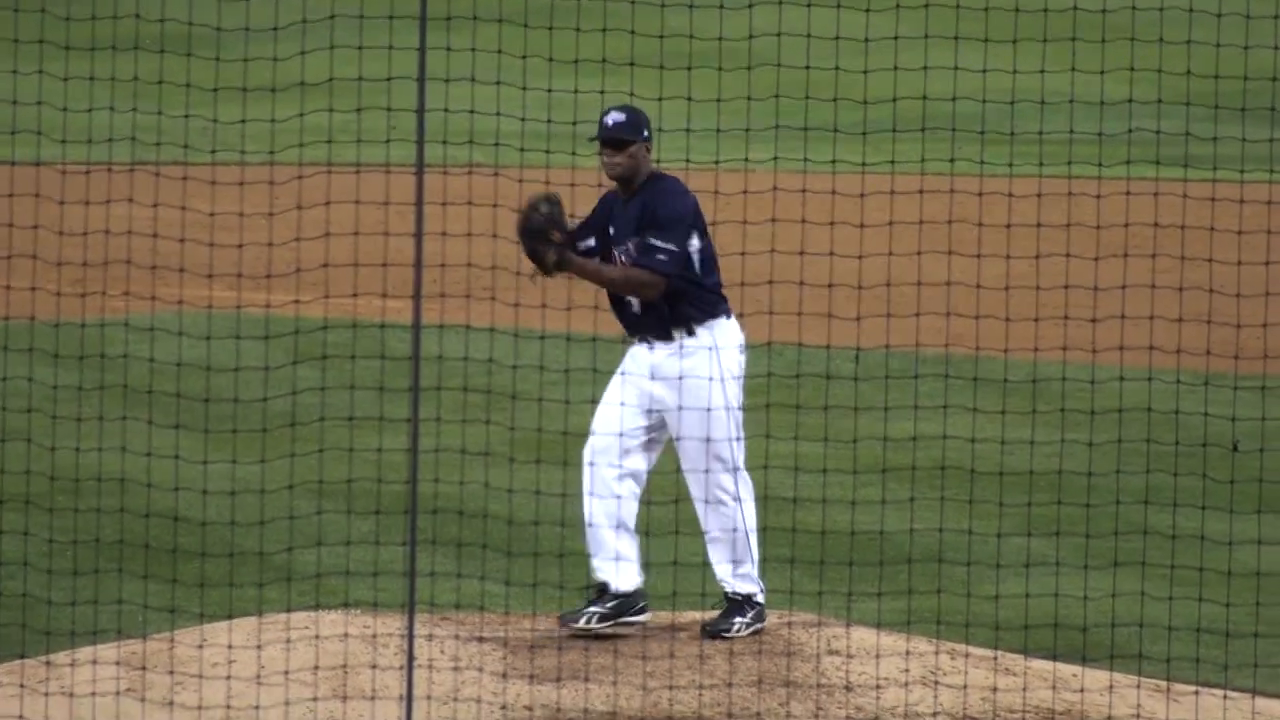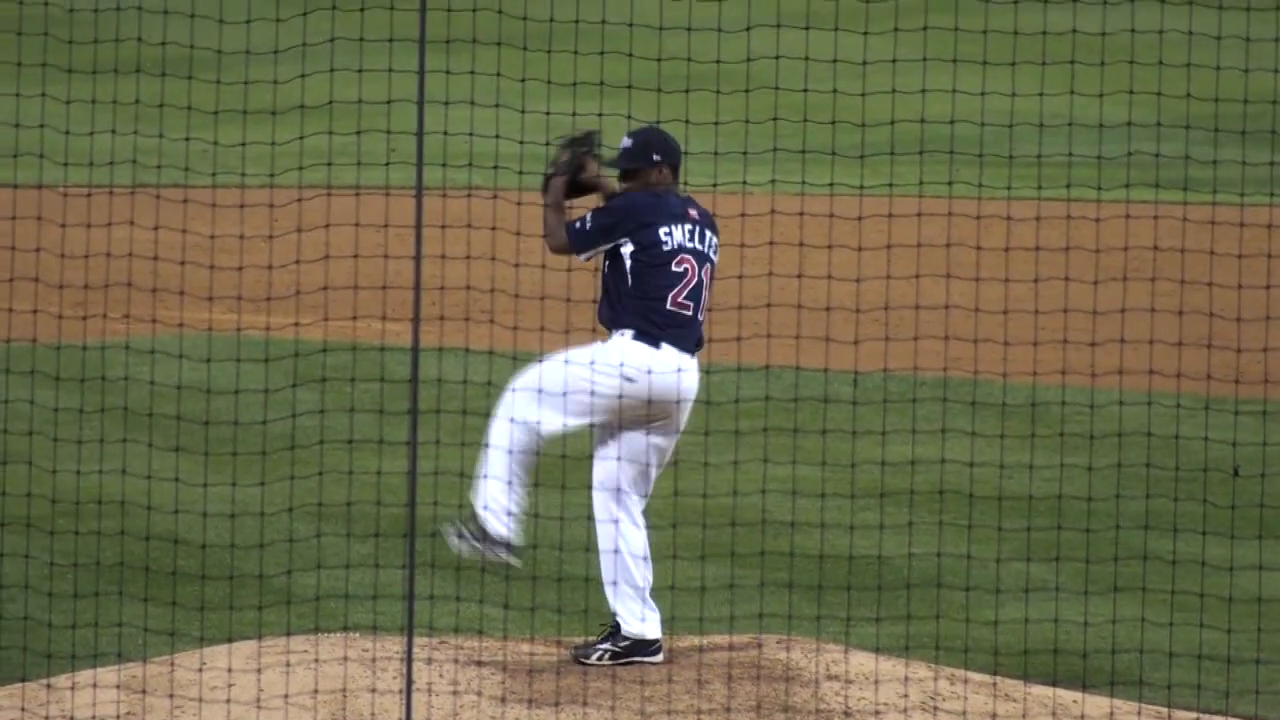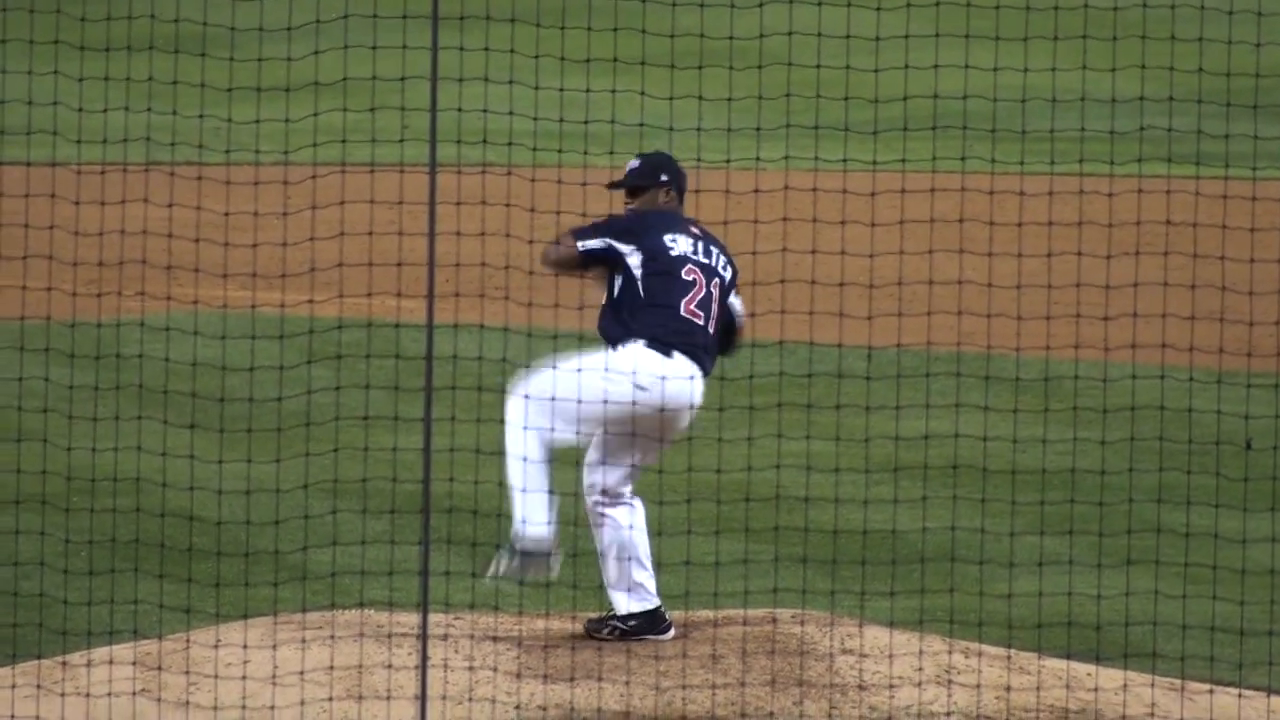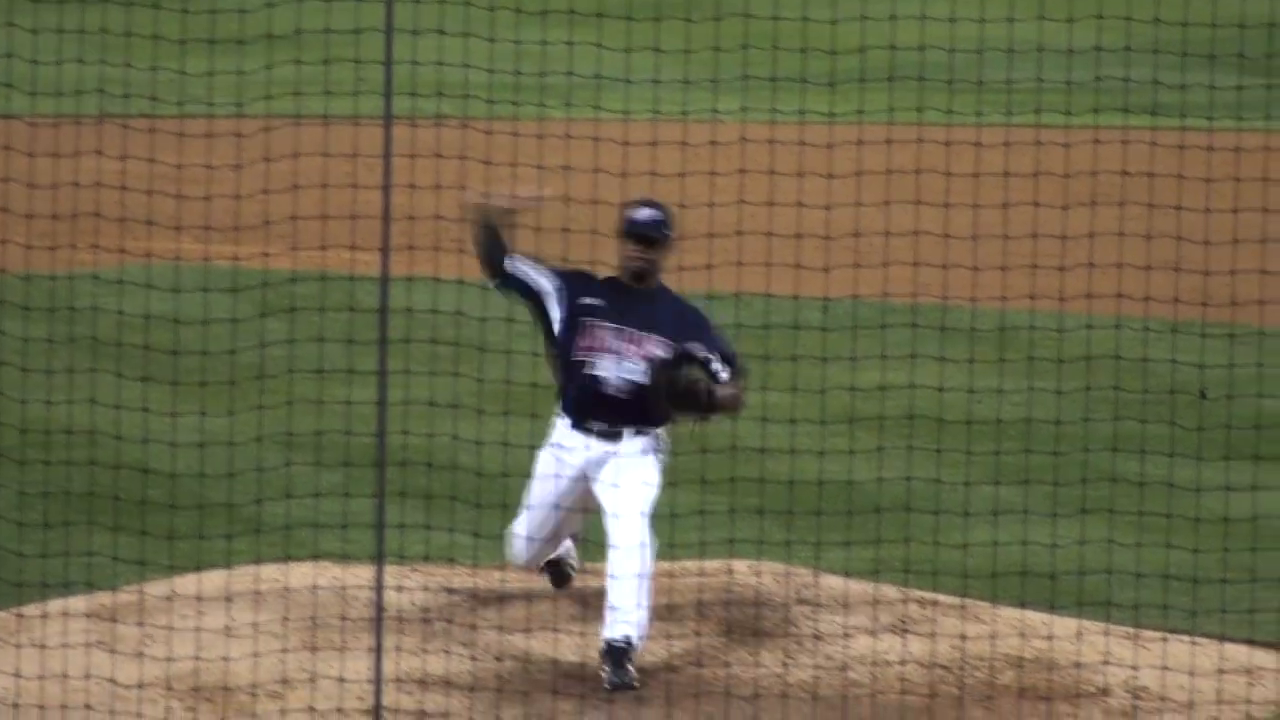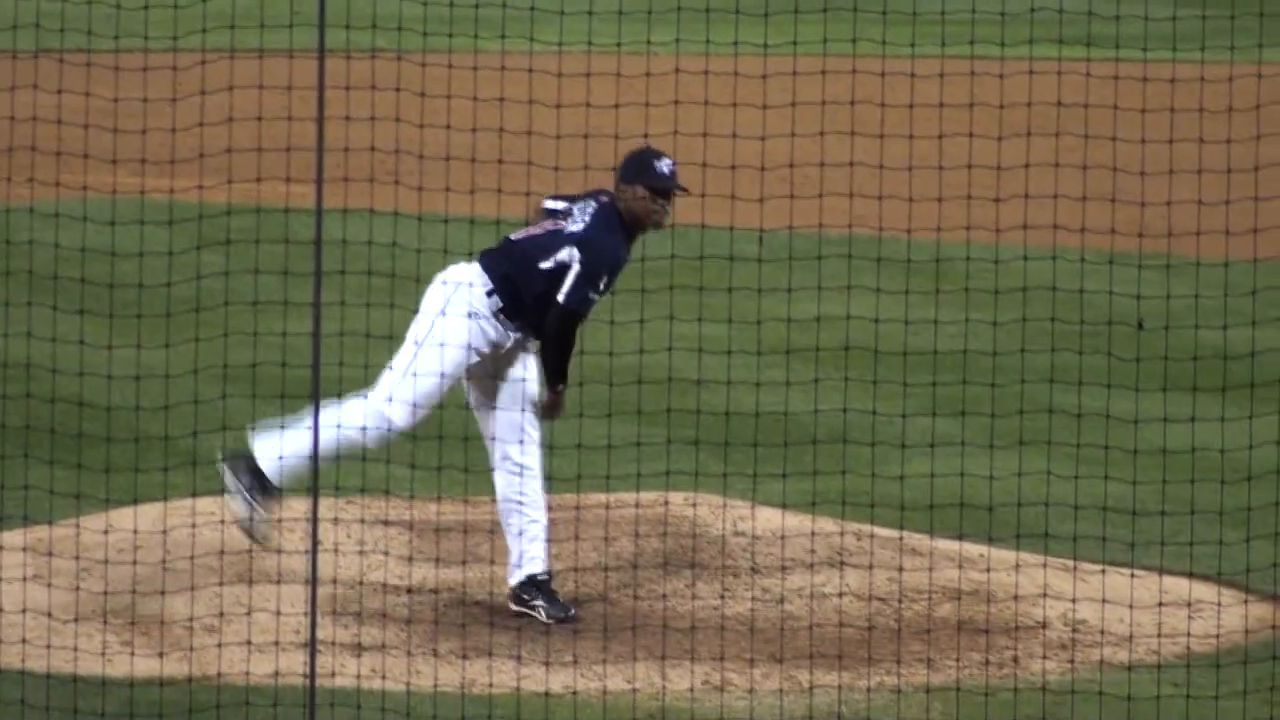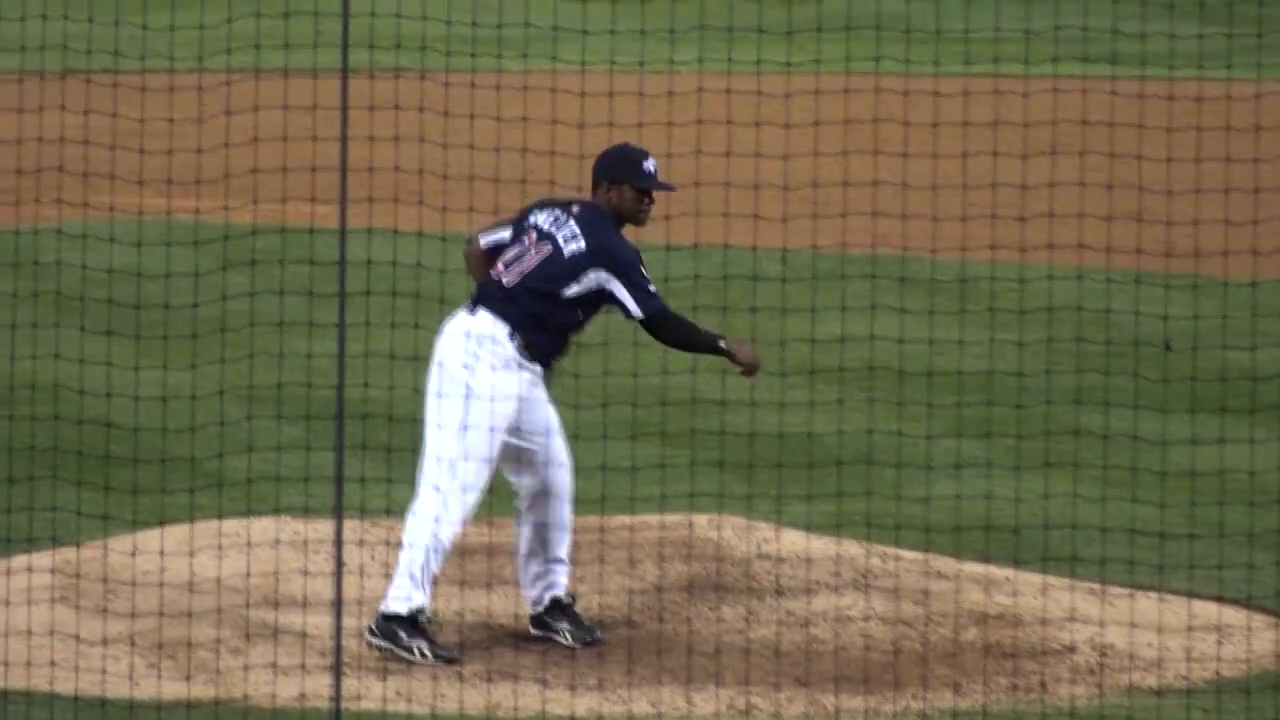
dt=0.5s
person 1, frame 1
left shoulder: (670, 200)
right shoulder: (616, 205)
left elbow: (649, 282)
right elbow: (584, 251)
left wrist: (569, 262)
left hip: (703, 346)
right hip: (649, 350)
left knee: (716, 476)
right knee: (607, 460)
left ankle: (746, 597)
right ankle: (618, 590)
person 1, frame 2
left shoulder: (637, 208)
right shoulder: (705, 224)
left elbow: (563, 241)
left wrist: (554, 200)
right wrist: (609, 190)
left hip: (628, 361)
right hip: (680, 376)
left knee: (521, 401)
right knee: (619, 500)
left ankle: (496, 528)
right ankle: (638, 633)
person 1, frame 3
left shoulder: (640, 227)
right shoulder: (717, 252)
left elbow: (557, 254)
right elbow: (730, 333)
left wrist: (597, 261)
left hip: (638, 370)
right hip: (686, 387)
left knee: (527, 400)
right knee: (609, 487)
left ankle: (533, 541)
right ankle: (641, 611)
person 1, frame 4
left shoulder: (684, 320)
right shoulder: (576, 290)
left elbow: (731, 392)
right elbow: (498, 267)
left wrist: (700, 397)
right wrist: (488, 225)
left hip: (635, 447)
right hip: (573, 439)
left knee: (630, 532)
right knee: (526, 548)
left ankle: (620, 645)
right ankle: (557, 553)
person 1, frame 5
left shoulder: (595, 206)
right shoulder: (605, 244)
right elbow: (560, 323)
right wrist: (557, 386)
left hip: (511, 333)
right hip: (470, 311)
left knee: (519, 454)
right knee: (388, 412)
left ankle: (531, 580)
person 1, frame 6
left shoulder: (547, 211)
right shoulder: (611, 251)
left elbow: (477, 252)
right elbow: (661, 324)
right wrist: (727, 349)
left hip: (513, 362)
right hip: (488, 353)
left knee: (550, 477)
right knee: (452, 484)
left ankle: (548, 603)
right ankle: (398, 618)
